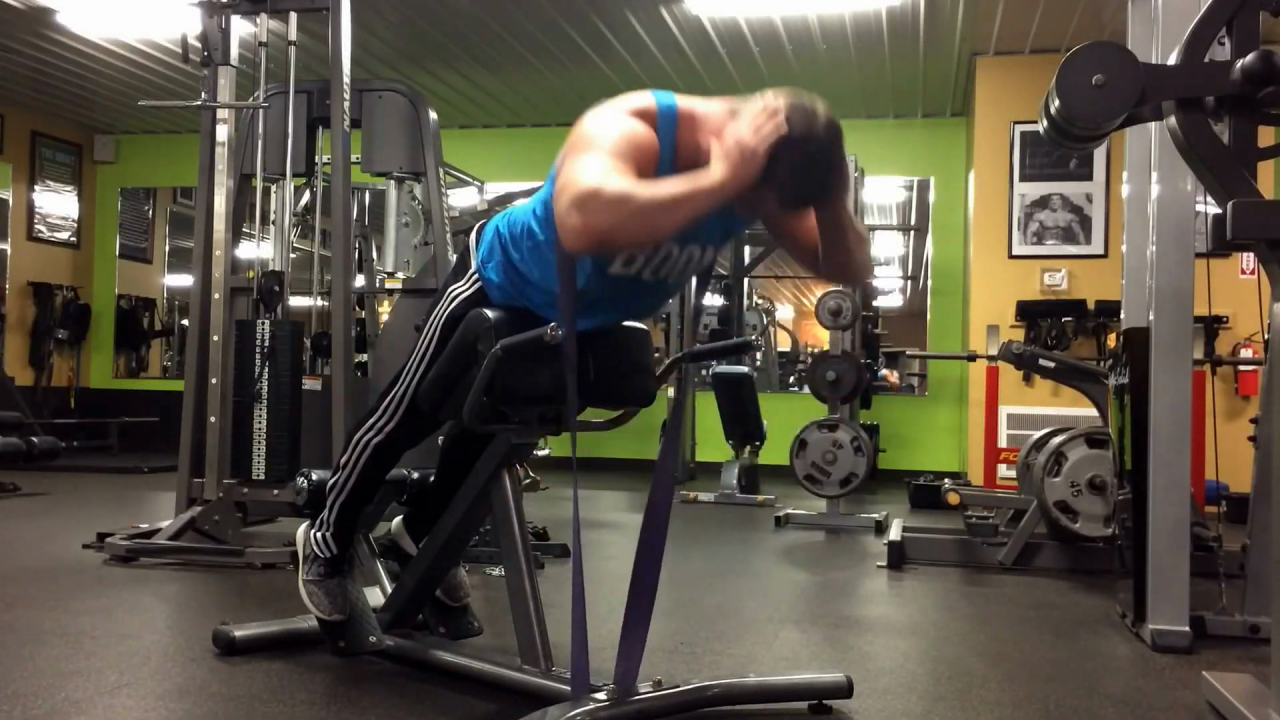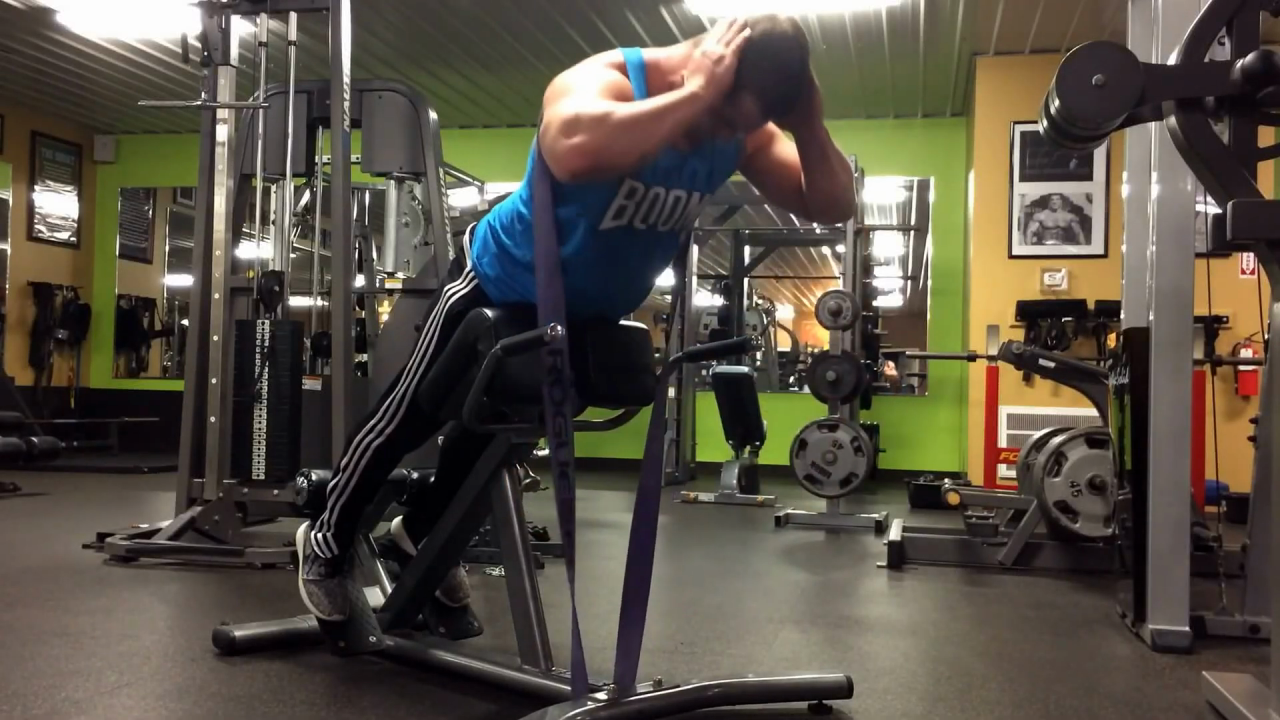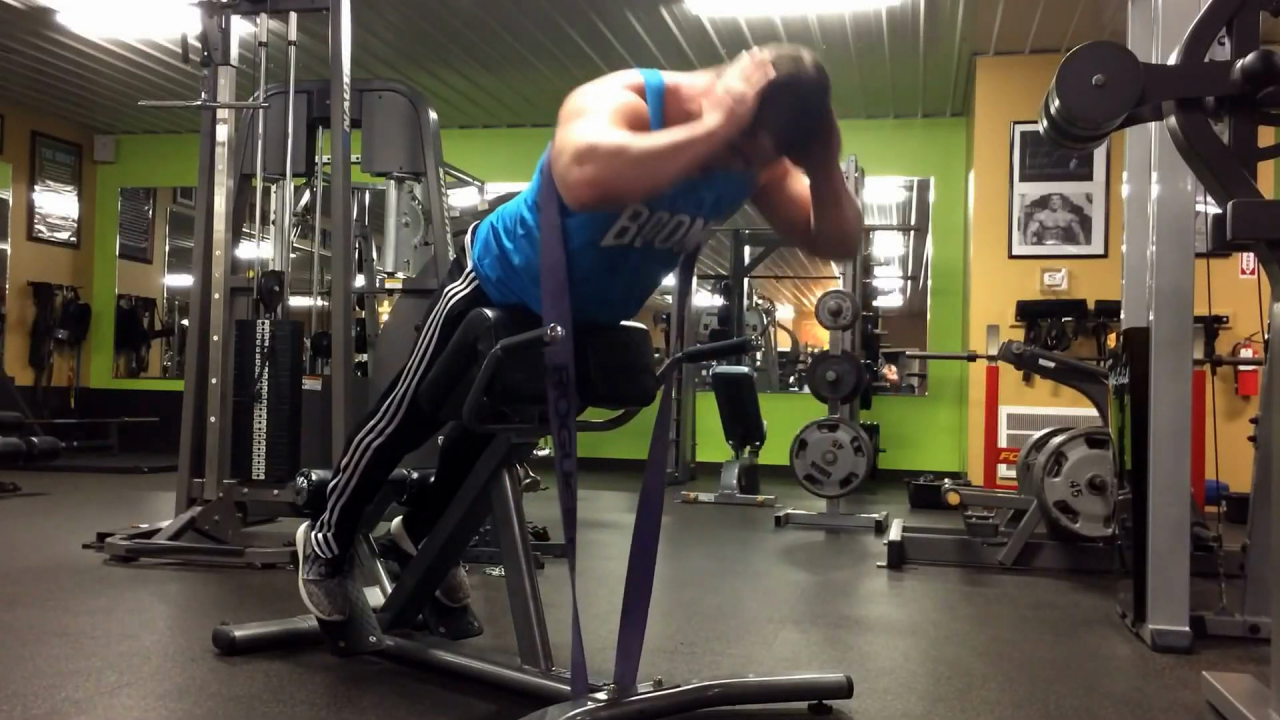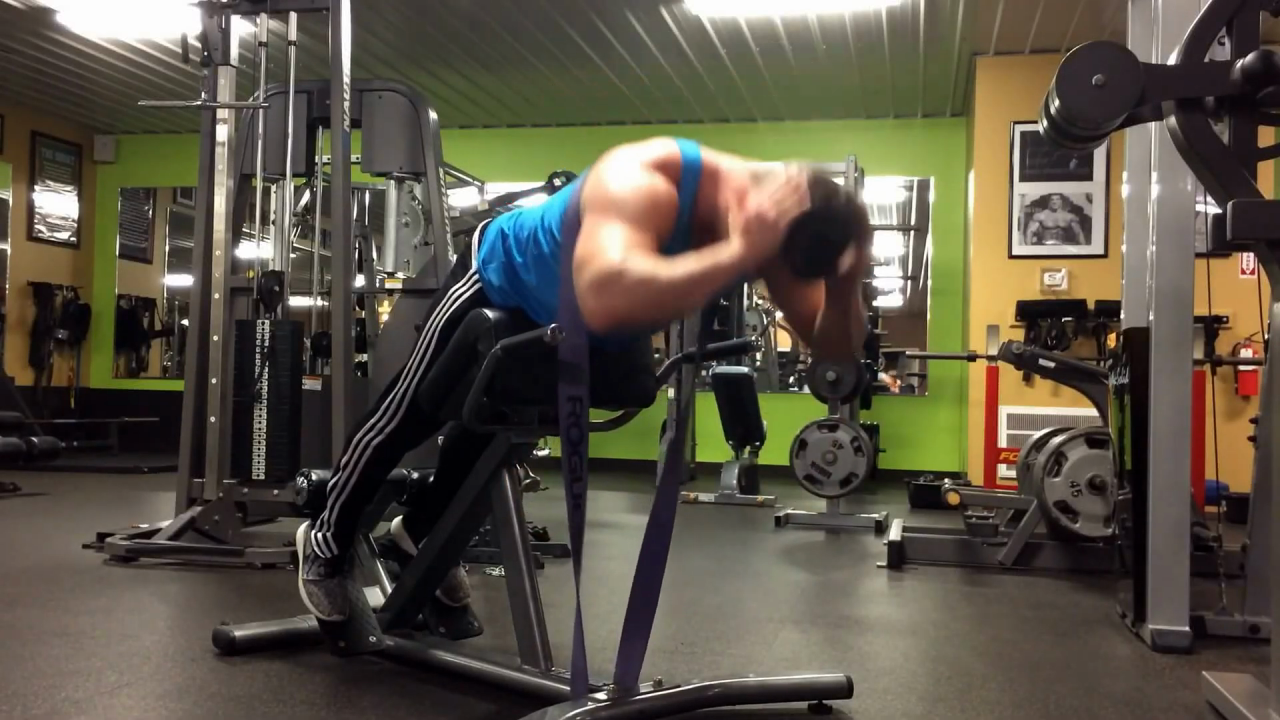
dt=0.2s
person 1, frame 1
left shoulder: (768, 175)
right shoulder: (629, 130)
left elbow: (847, 268)
right elbow: (585, 219)
left wrist: (831, 204)
right wrist: (720, 176)
left hip: (583, 323)
right hip: (502, 286)
left knee: (492, 431)
right knee: (408, 419)
left ankle: (425, 533)
right ankle: (327, 545)
person 1, frame 2
left shoulder: (738, 132)
right shoulder: (604, 80)
left elbow: (832, 206)
right elbow: (575, 149)
left wrist: (809, 124)
right wrist: (696, 94)
left hip: (588, 317)
right hip: (499, 283)
right knee: (407, 421)
left ankle: (425, 533)
right ankle: (327, 546)
person 1, frame 3
left shoulder: (755, 161)
right shoulder: (619, 102)
left elbow: (837, 242)
right elbow: (585, 178)
left wrist: (824, 166)
right wrist: (713, 128)
left hip: (590, 317)
right hip: (501, 284)
right knee: (409, 420)
left ankle: (424, 532)
right ankle: (327, 544)
person 1, frame 4
left shoulder: (766, 221)
right shoulder: (645, 180)
left elbow: (835, 344)
right elbow: (607, 297)
left wrist: (845, 279)
right wrist: (739, 252)
right hip: (505, 281)
right knee: (408, 418)
left ankle: (424, 530)
right ankle: (326, 543)
